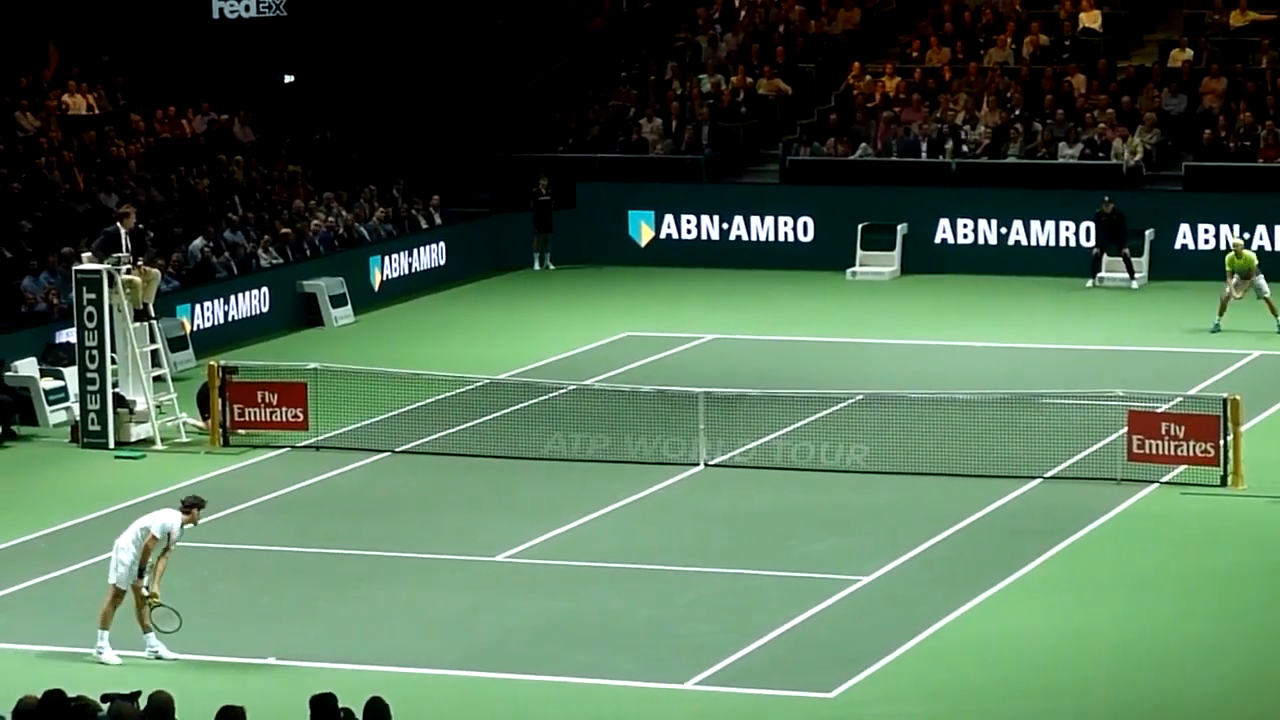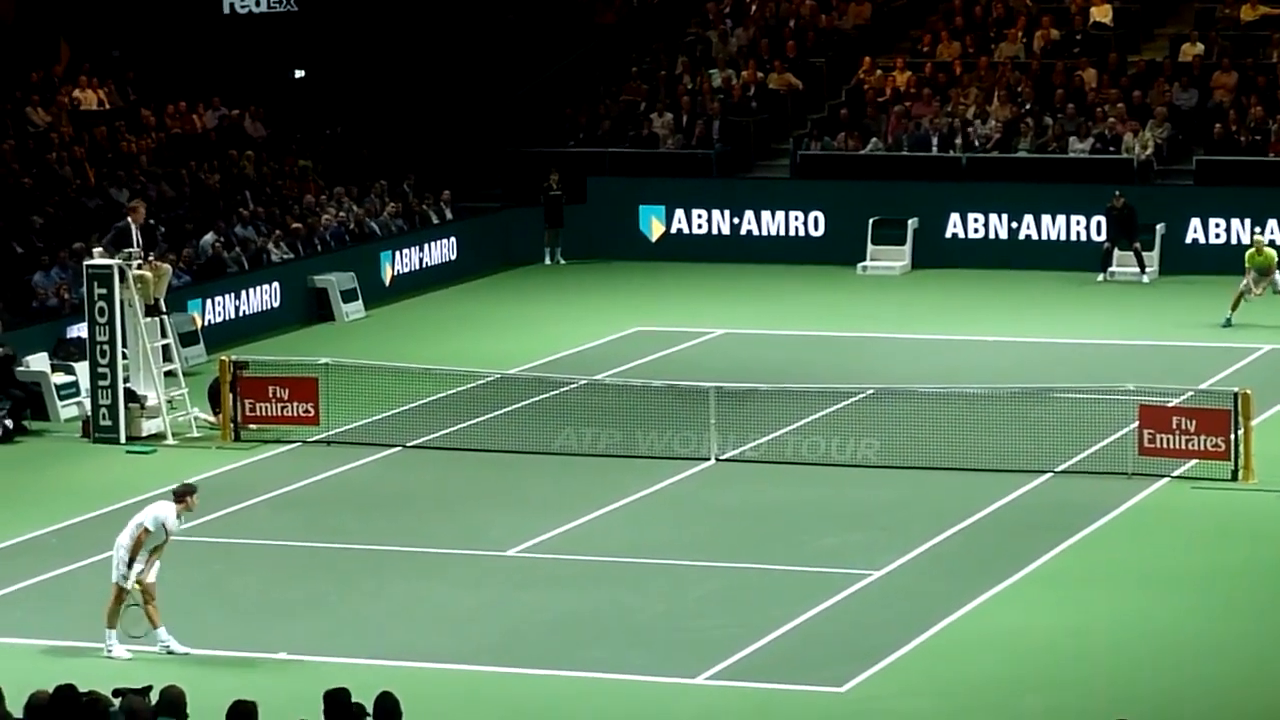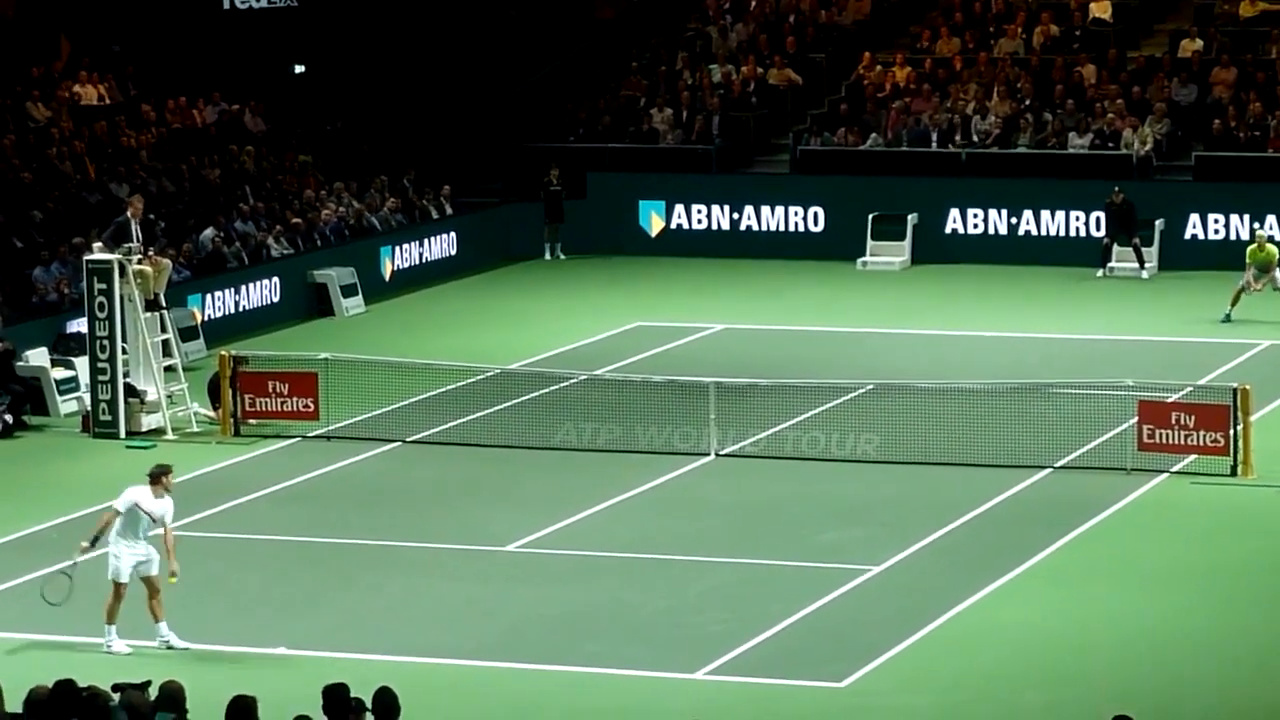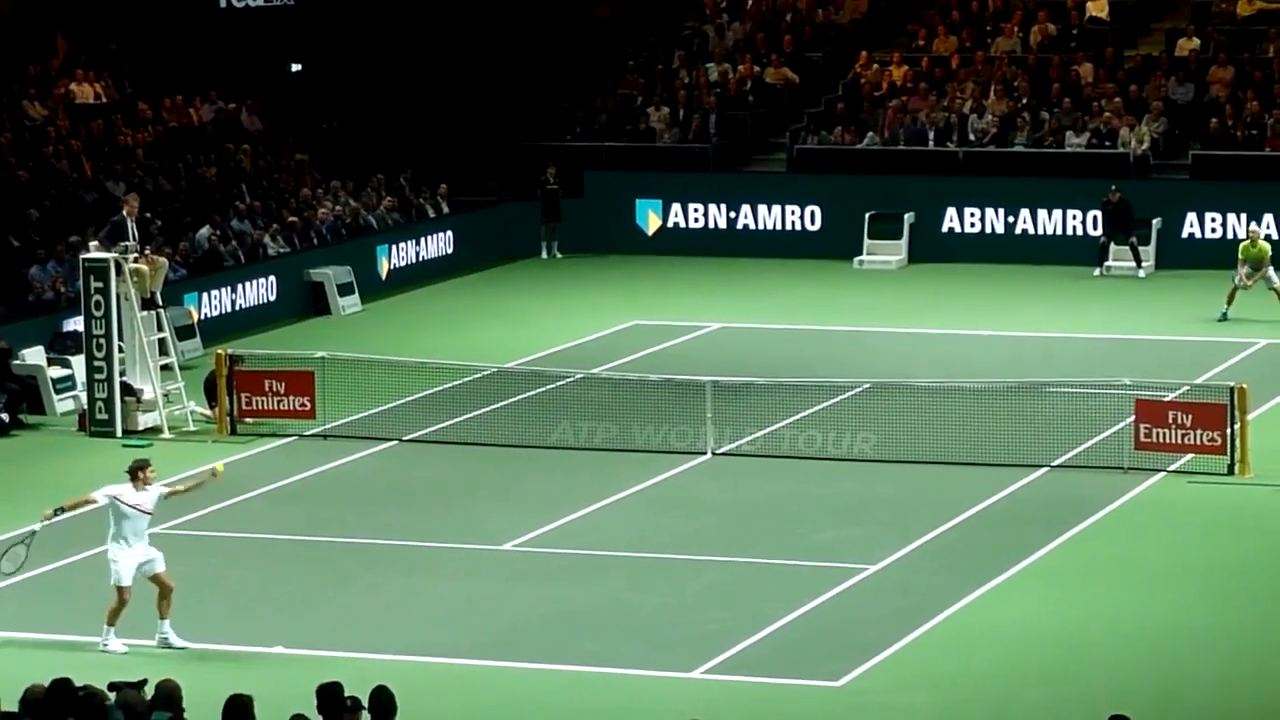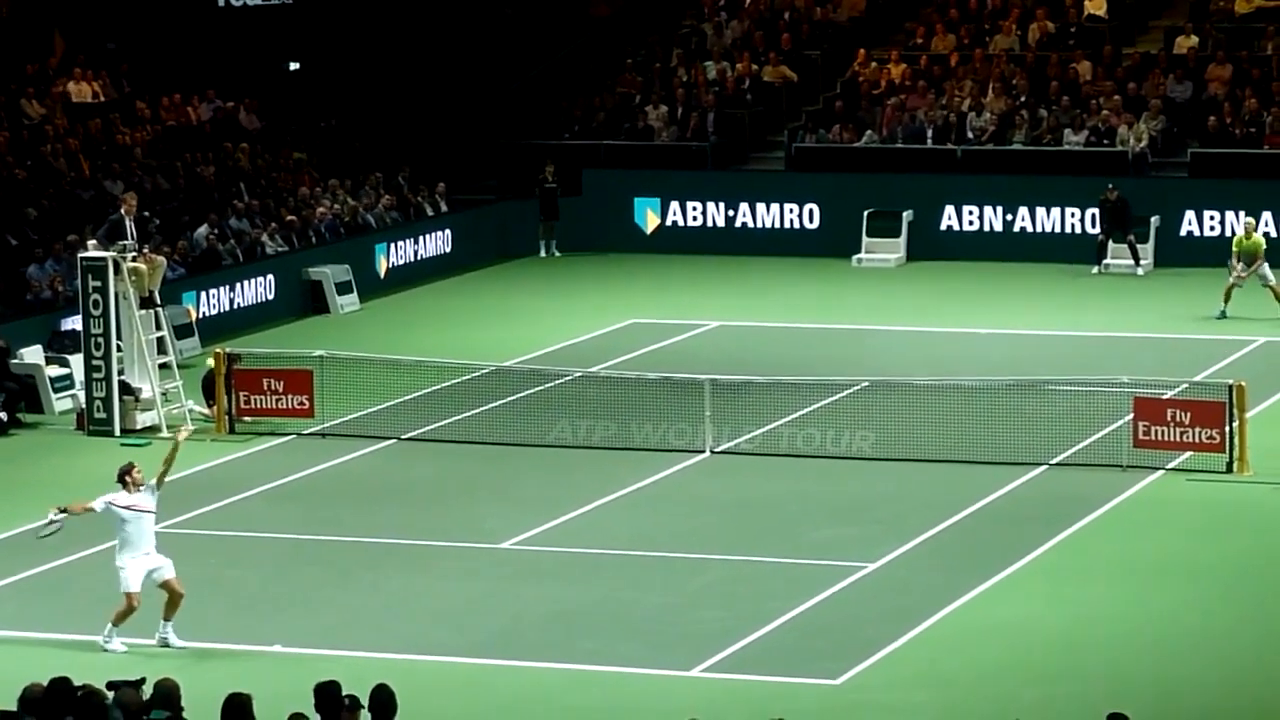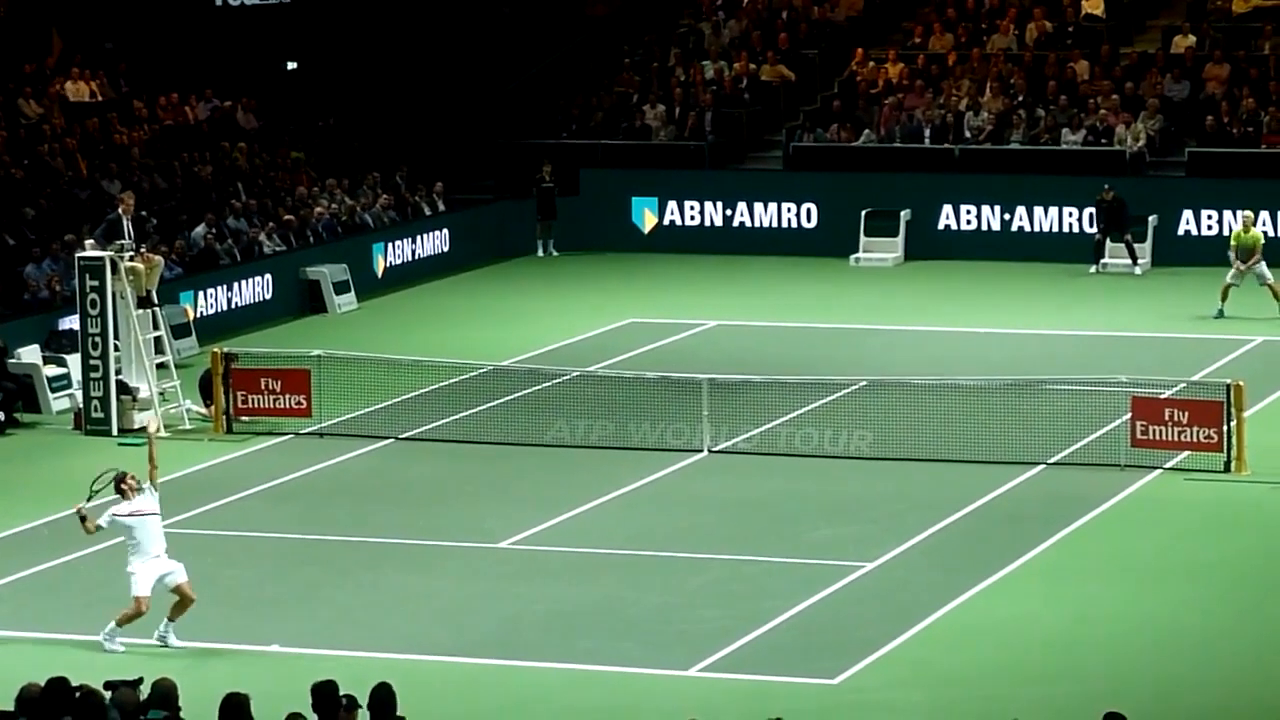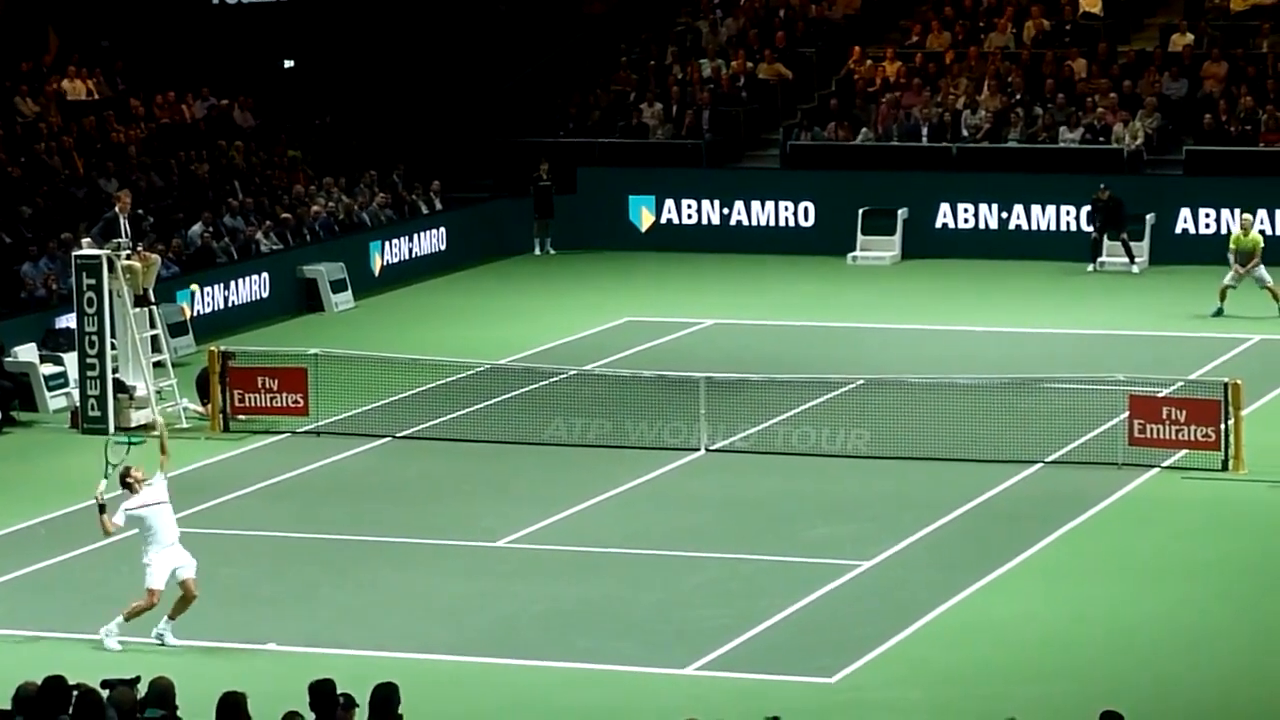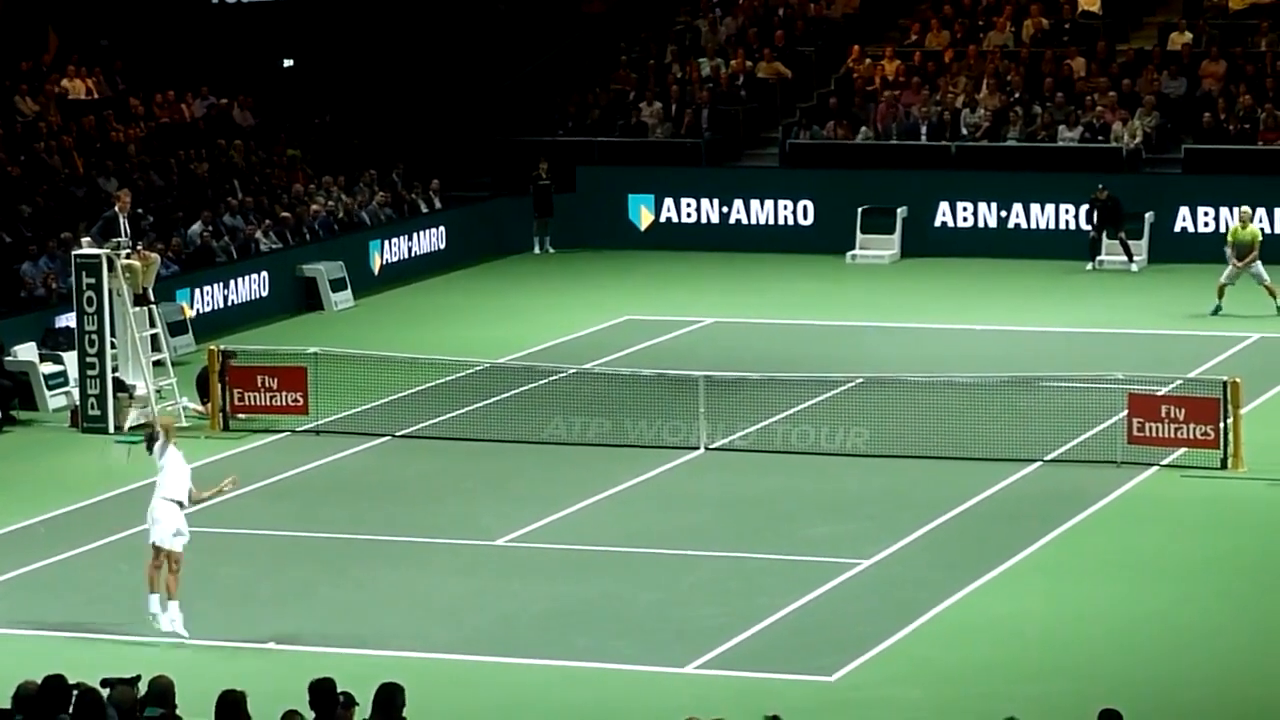
dt=0.2s
person 1, frame 1
left shoulder: (179, 529)
right shoulder: (168, 519)
left elbow: (164, 556)
right elbow: (147, 546)
left wrist: (155, 585)
right wrist: (140, 576)
left hip: (142, 557)
right hip: (127, 552)
left knee: (142, 602)
right knee: (115, 599)
left ankle: (153, 646)
right ankle: (102, 647)
person 1, frame 2
left shoulder: (178, 520)
right shoulder: (161, 511)
left elbow: (159, 548)
right elbow: (140, 539)
left wrist: (144, 573)
right wrist: (130, 567)
left hip: (145, 554)
right hip: (128, 550)
left knee: (150, 598)
right knee: (119, 597)
left ankle: (165, 641)
right ankle: (111, 644)
person 1, frame 3
left shoulder: (167, 503)
right shoulder: (134, 494)
left elbow: (168, 533)
right elbow: (109, 518)
left wrist: (172, 560)
right wrist: (92, 542)
left hip: (143, 548)
right hip: (121, 546)
left knee: (155, 590)
right knee: (119, 593)
left ankle: (164, 636)
right ankle: (111, 639)
person 1, frame 4
left shoulder: (154, 492)
right shoulder: (115, 491)
left elbow: (180, 489)
right elbow: (85, 501)
left wrist: (205, 479)
right wrist: (56, 512)
left hip: (143, 549)
right hip: (121, 552)
left knee: (167, 587)
right knee: (123, 597)
left ankle: (164, 634)
right ankle: (107, 639)
person 1, frame 5
left shoulder: (150, 493)
right shoulder: (113, 500)
left elbow: (165, 468)
right elbow: (84, 508)
left wrist: (177, 444)
right wrist: (62, 510)
left hip: (152, 557)
right hip: (130, 561)
left knee: (177, 592)
right knee: (132, 604)
left ankle: (165, 634)
right ankle: (108, 637)
person 1, frame 6
left shoulder: (149, 496)
right shoulder: (117, 512)
left elbow: (153, 465)
right elbow: (91, 529)
left wrist: (151, 437)
right wrist: (82, 516)
left hip: (163, 561)
right hip: (142, 566)
left knee: (188, 597)
right knee: (140, 609)
left ankle: (164, 632)
right ankle: (109, 634)
person 1, frame 7
left shoulder: (157, 485)
right shoulder: (128, 506)
left elbow: (165, 456)
right elbow: (109, 530)
left wrist: (162, 431)
right wrist: (101, 506)
left hip: (176, 551)
right hip: (157, 557)
left knee: (190, 594)
right knee: (151, 601)
left ankle: (163, 630)
right ankle: (111, 630)
person 1, frame 8
left shoulder: (181, 466)
right shoulder: (162, 449)
left elbow: (195, 498)
right elbow: (166, 427)
left wrist: (219, 489)
left hip: (178, 515)
right hip: (163, 511)
left knee: (174, 567)
right knee: (158, 560)
left ankle: (172, 615)
right ankle: (155, 608)
